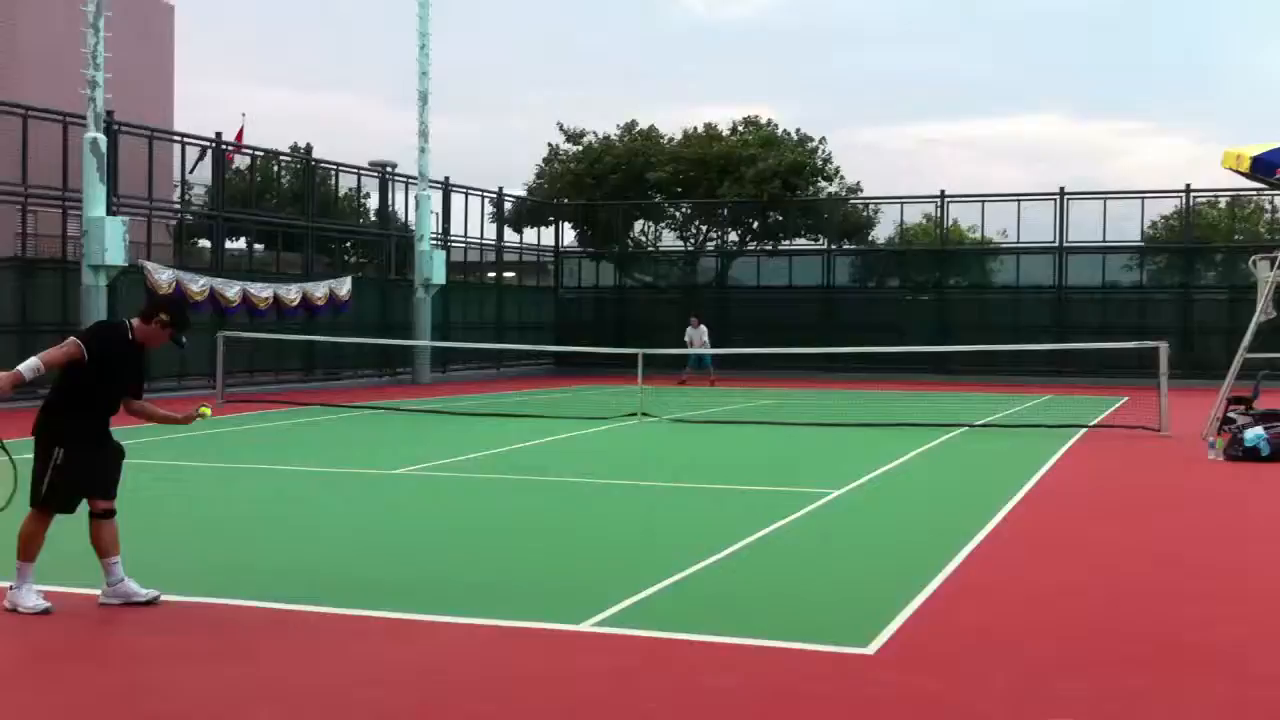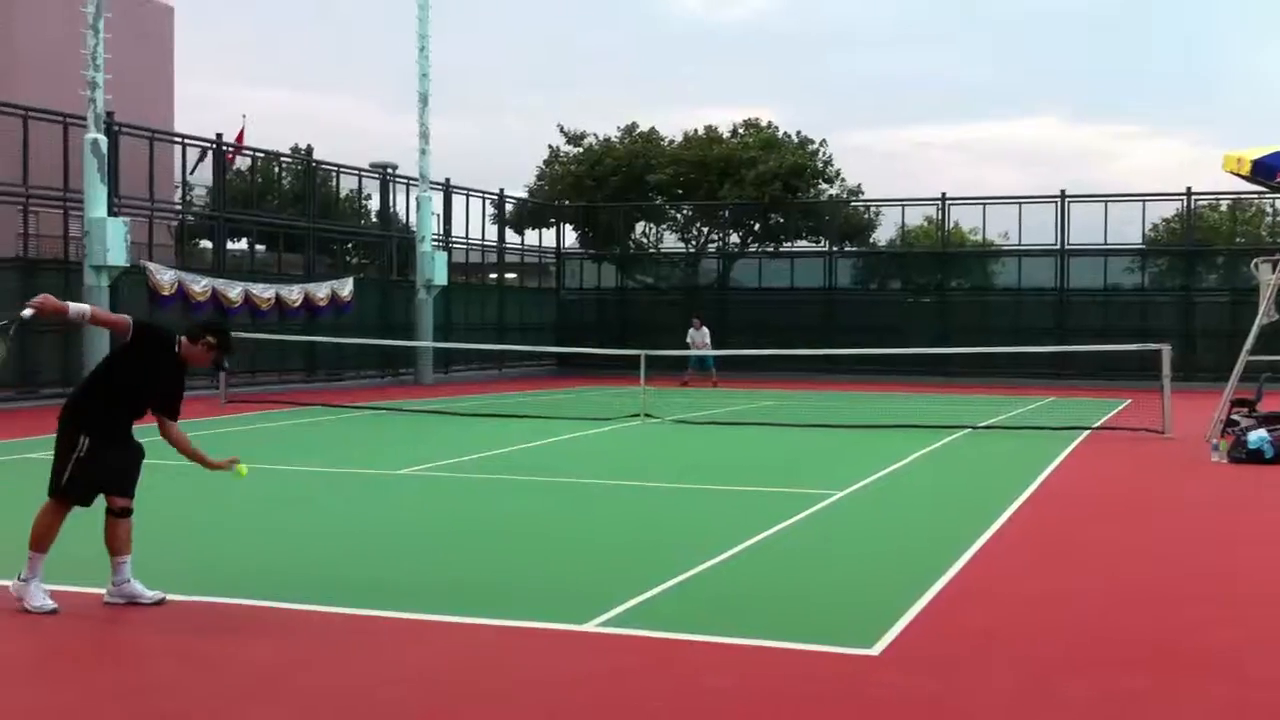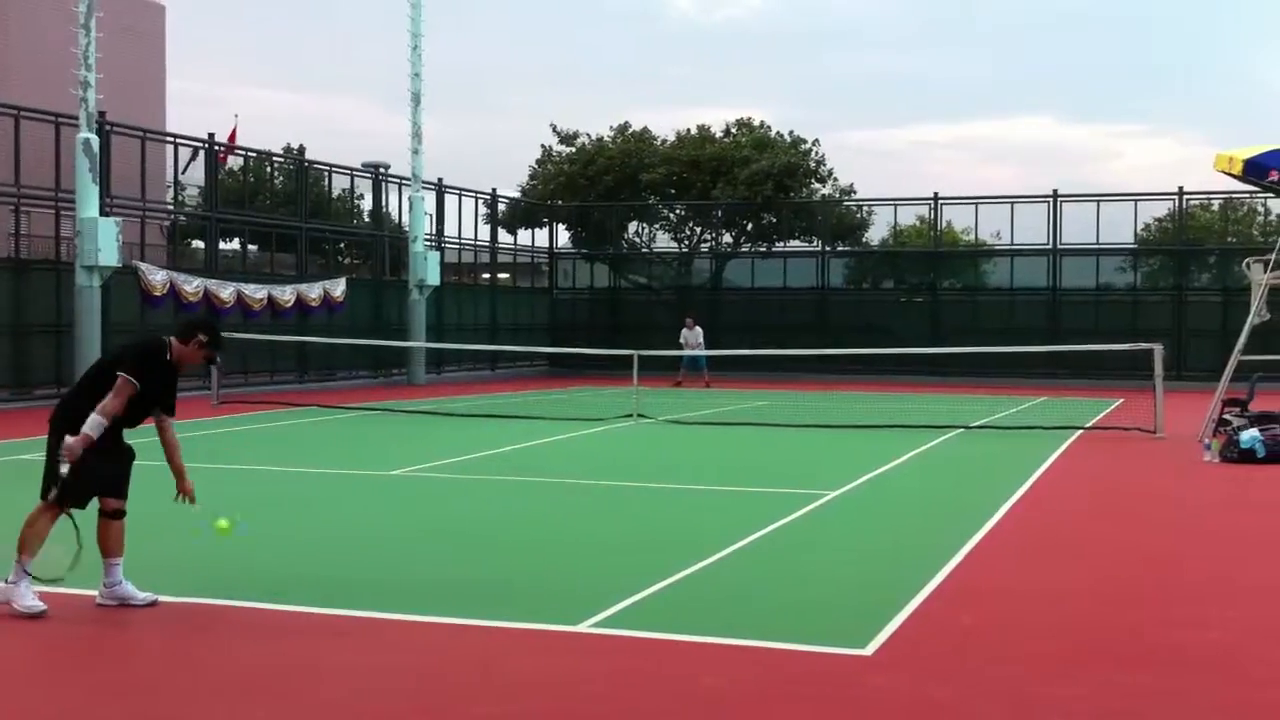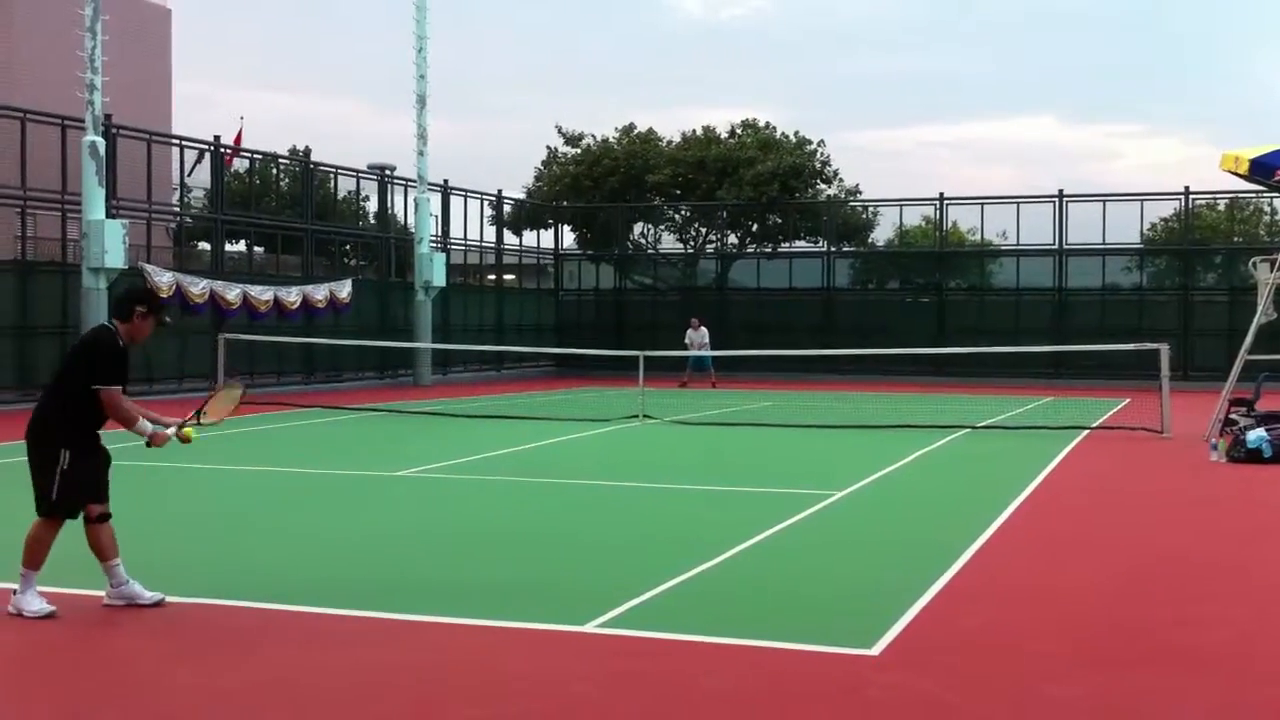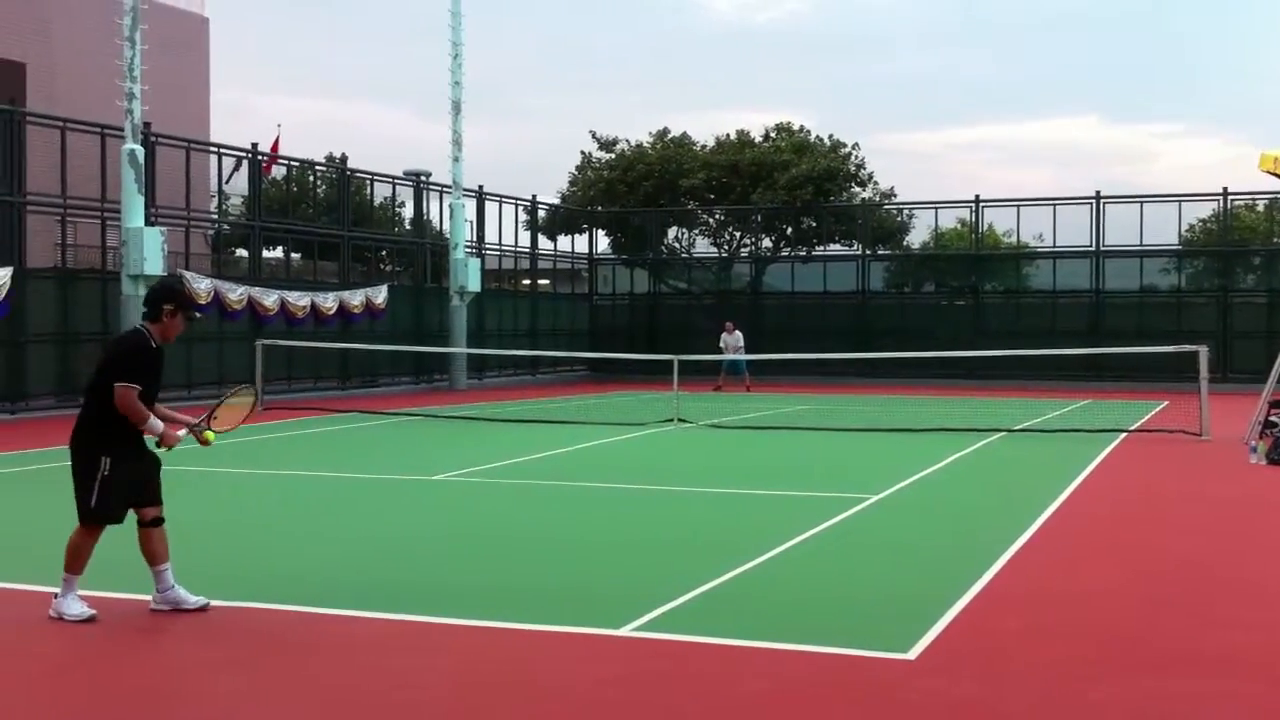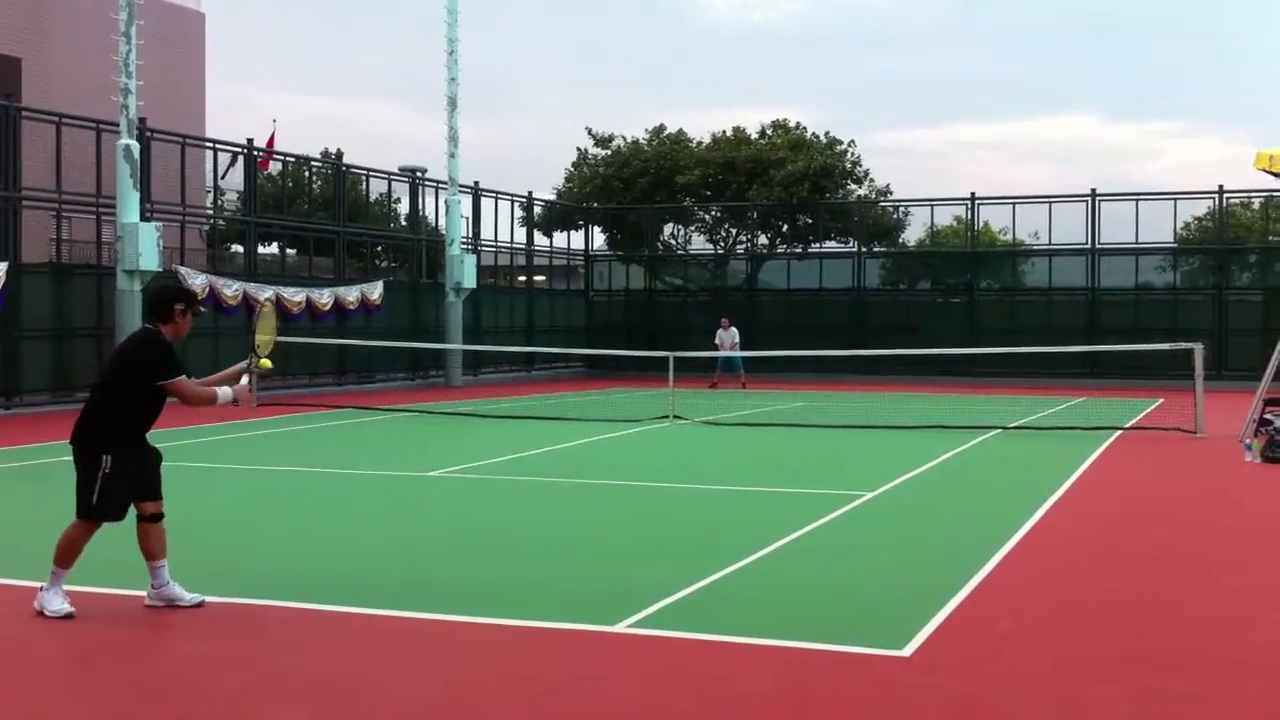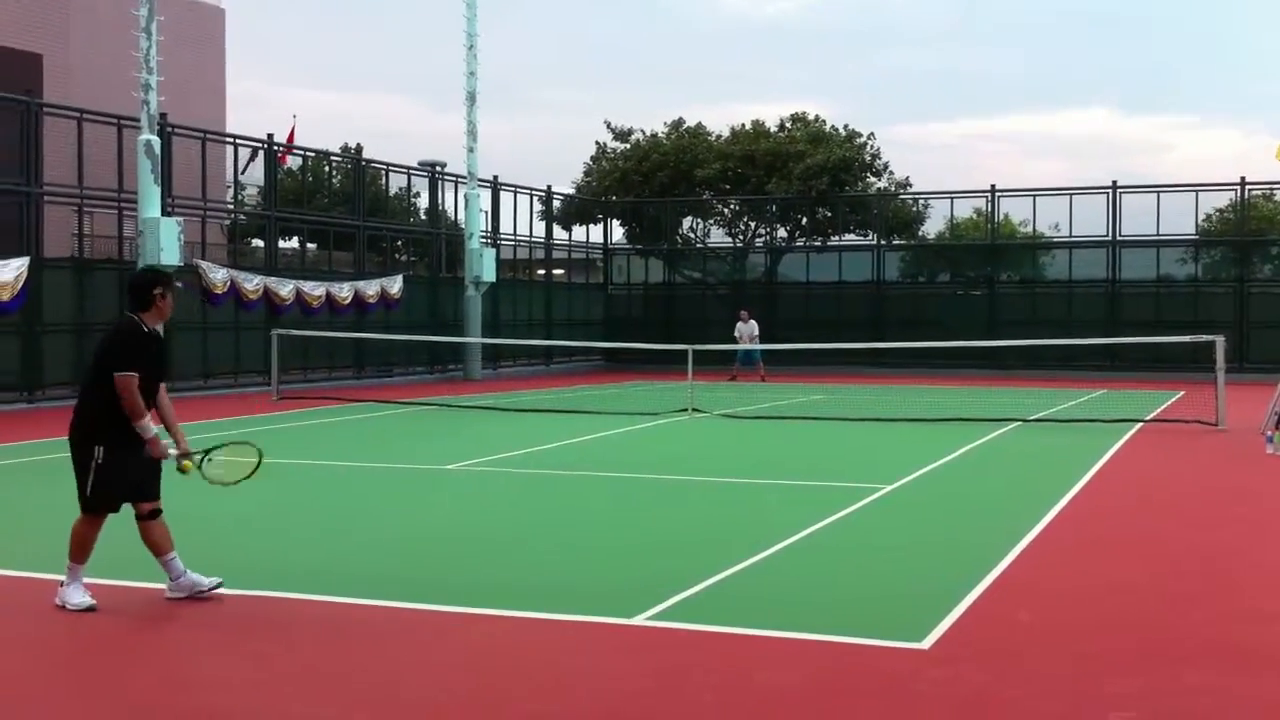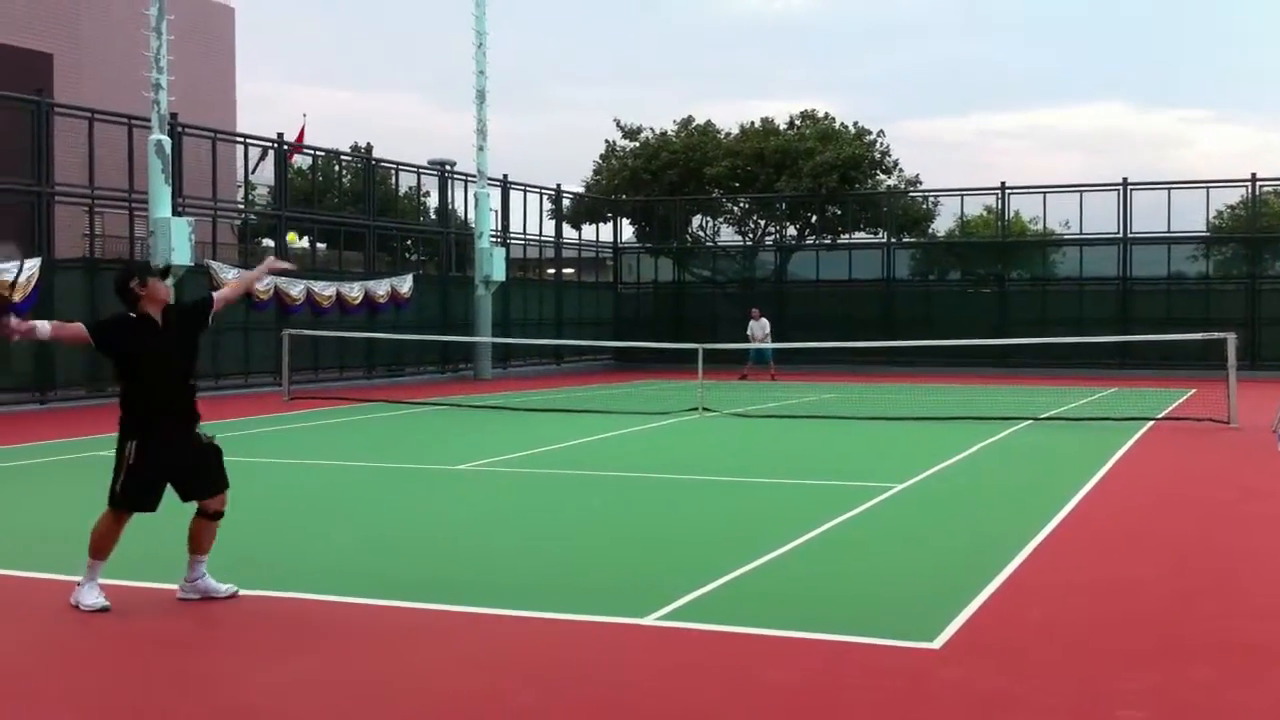
dt=0.5s
person 1, frame 1
left shoulder: (135, 355)
right shoulder: (107, 334)
left elbow: (132, 405)
right elbow: (64, 352)
left wrist: (179, 419)
left hip: (95, 436)
right hip: (60, 432)
left knee: (104, 506)
right knee: (45, 508)
left ankle: (115, 583)
person 1, frame 2
left shoulder: (174, 374)
right shoulder: (155, 339)
left elbow: (168, 429)
right elbow: (106, 318)
left wrist: (209, 462)
right wrist: (61, 307)
left hip: (117, 434)
right hip: (84, 424)
left knee: (121, 504)
right knee: (62, 501)
left ankle: (121, 583)
right ankle: (28, 581)
person 1, frame 3
left shoulder: (168, 371)
right shoulder: (150, 351)
left elbow: (165, 429)
right elbow: (118, 397)
left wrist: (181, 478)
right wrist: (84, 437)
left hip: (108, 436)
right hip: (77, 429)
left knee: (114, 505)
right knee: (54, 503)
left ankle: (113, 585)
person 1, frame 4
left shoulder: (112, 344)
right shoulder: (105, 345)
left elbow: (119, 402)
right elbow: (113, 407)
left wrist: (164, 421)
right wrist: (150, 431)
left hip: (80, 439)
right hip: (55, 439)
left knee: (97, 511)
right knee: (53, 515)
left ankle: (119, 585)
right ankle: (24, 592)
person 1, frame 5
left shoulder: (149, 348)
right shoulder: (134, 346)
right elbow: (125, 403)
left wrist: (186, 420)
right wrist: (161, 431)
left hip: (127, 446)
right hip: (99, 446)
left knee: (152, 514)
right knee: (93, 522)
left ankle: (165, 591)
right ankle: (65, 597)
person 1, frame 6
left shoulder: (154, 344)
right shoulder: (151, 346)
left elbow: (187, 386)
right elbow: (188, 395)
left wrist: (234, 372)
right wrist: (232, 394)
left hip: (130, 441)
right hip: (102, 443)
left knee: (152, 509)
right knee: (90, 518)
left ankle: (161, 587)
right ankle: (51, 590)
person 1, frame 7
left shoulder: (155, 341)
right shoulder: (126, 335)
left elbow: (158, 394)
right elbow: (127, 394)
left wrist: (178, 438)
right wrist: (151, 438)
left hip: (133, 438)
right hip: (99, 436)
left knee: (149, 508)
right knee: (96, 511)
left ankle: (179, 578)
right ankle: (71, 585)
person 1, frame 8
left shoulder: (182, 317)
right shoulder: (120, 327)
left elbow: (227, 293)
right elbow: (70, 332)
left wrist: (265, 267)
left hip: (184, 431)
right hip: (143, 436)
left knee: (214, 500)
right knee: (120, 510)
left ankle: (195, 580)
right ankle: (87, 584)
